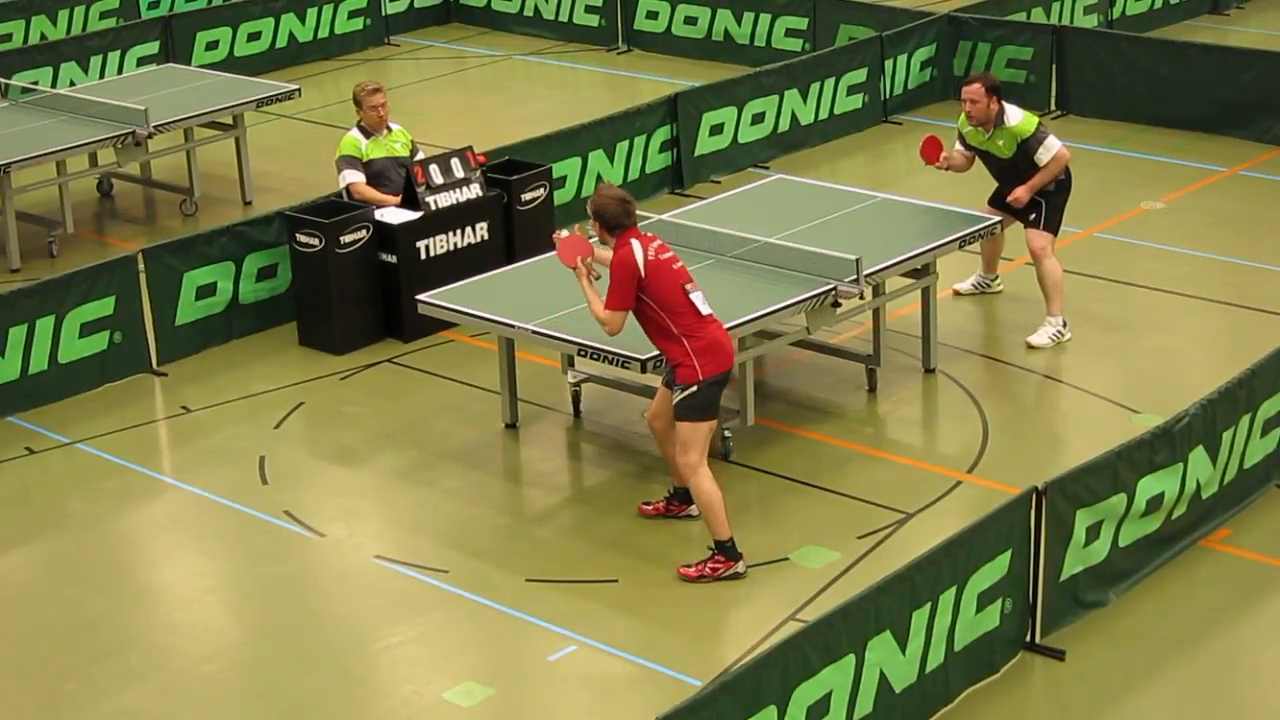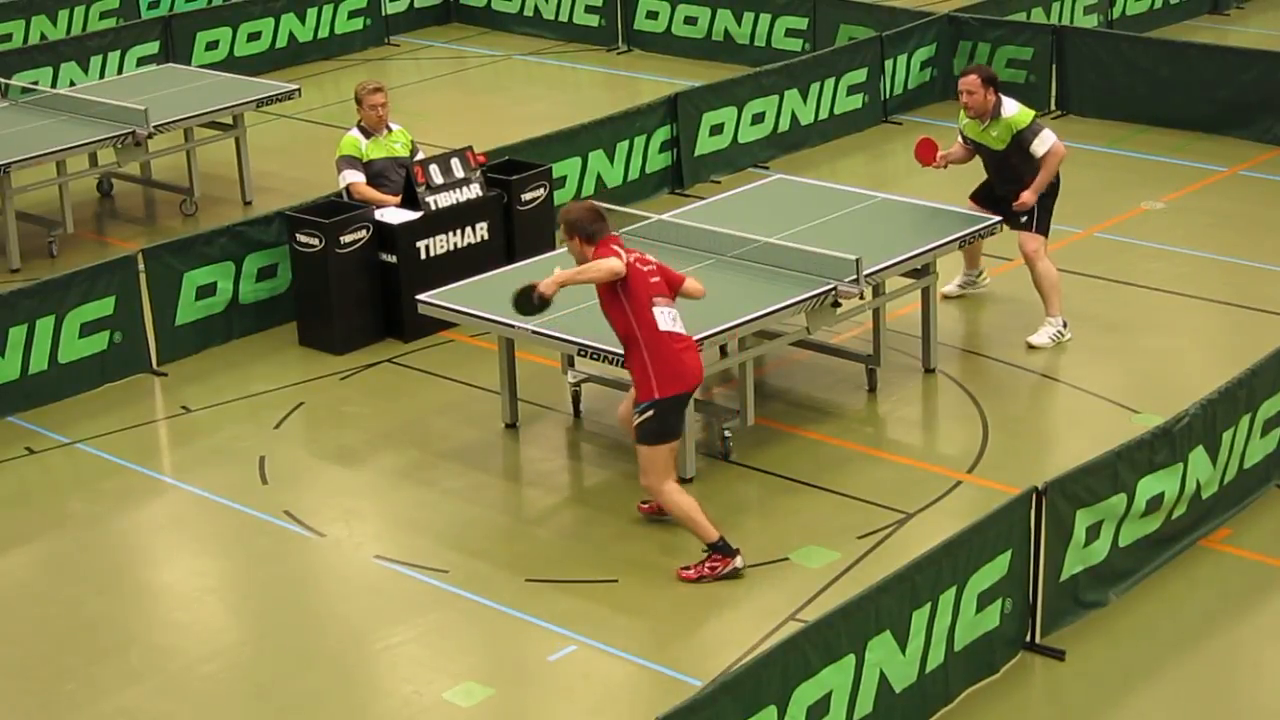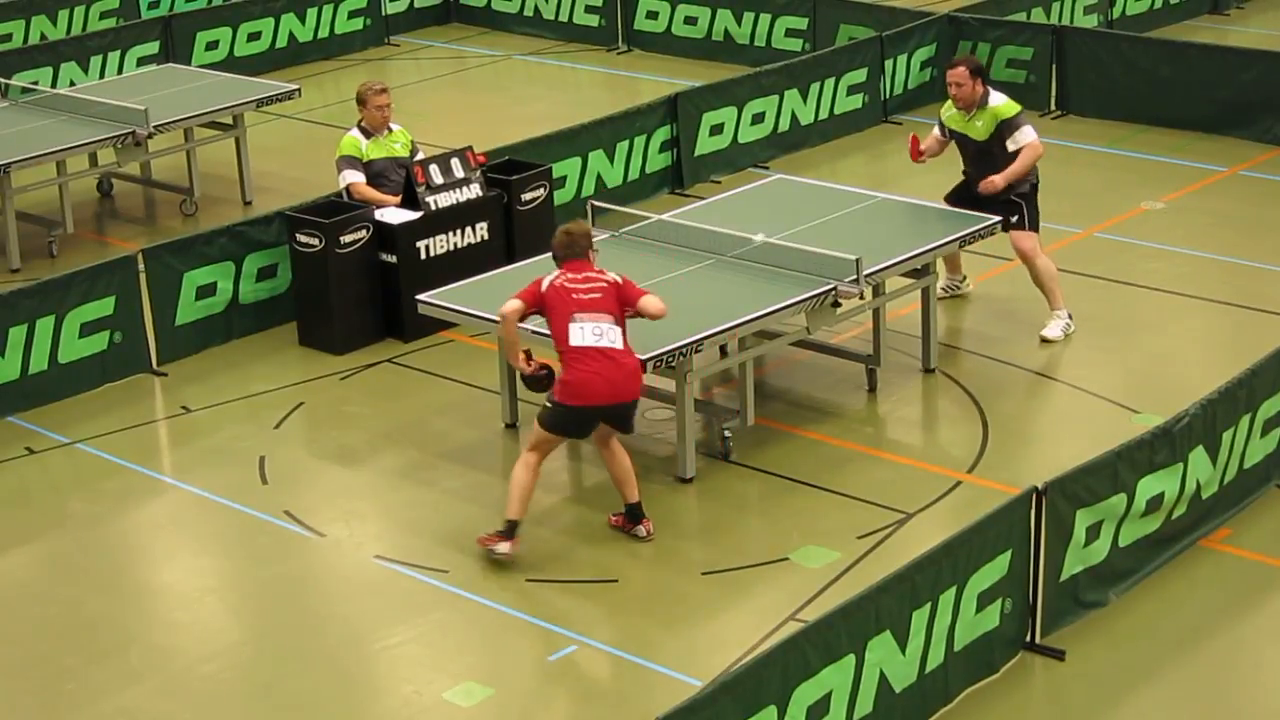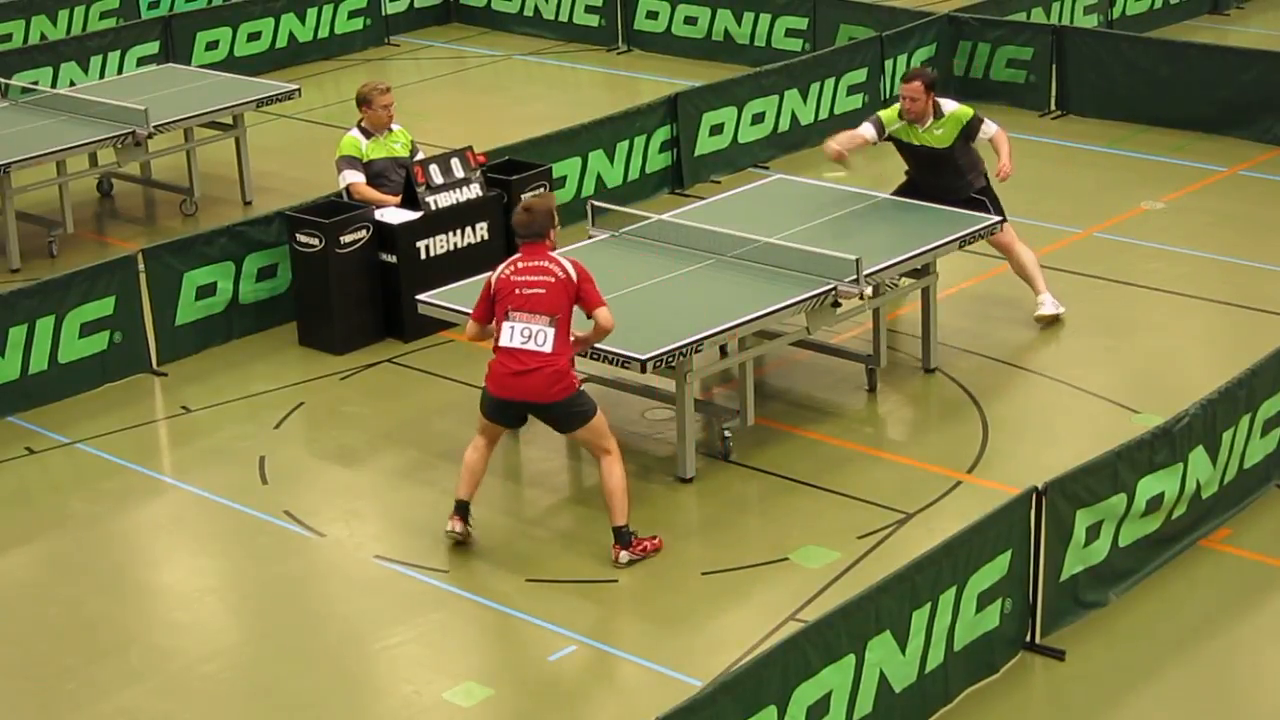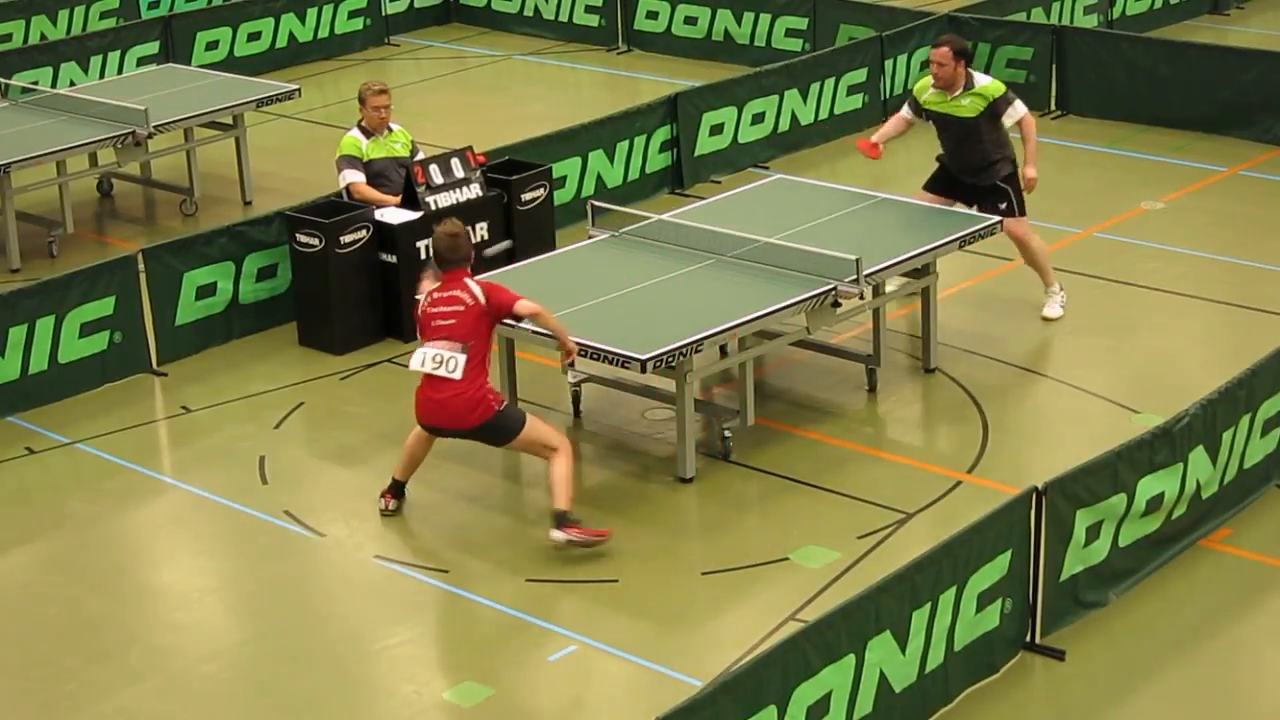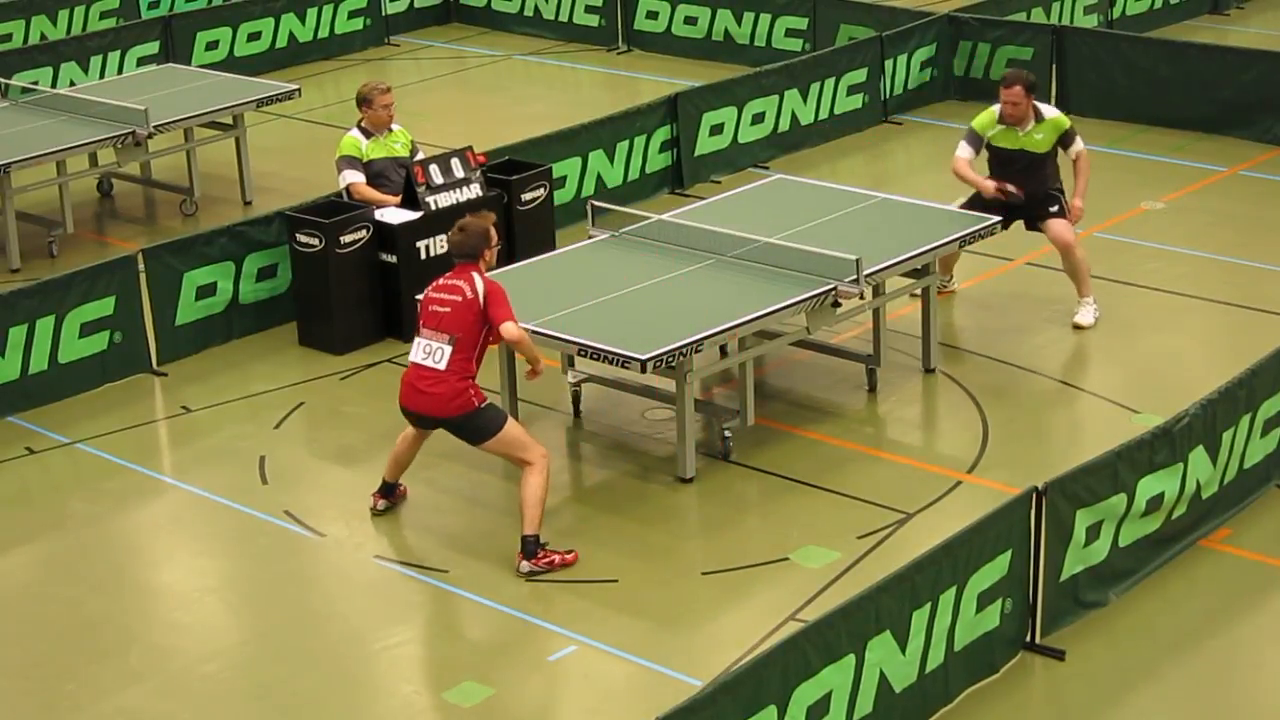
dt=0.4s
person 1, frame 1
left shoulder: (626, 258)
right shoulder: (646, 243)
left elbow: (611, 325)
left wrist: (586, 283)
right wrist: (594, 253)
left hip: (701, 360)
right hip: (706, 347)
left knee: (691, 463)
right knee: (659, 421)
left ankle: (727, 555)
right ankle: (682, 499)
person 1, frame 2
left shoulder: (609, 256)
right shoulder: (641, 258)
left elbow: (613, 269)
right elbow: (697, 290)
left wrist: (560, 279)
left hip: (663, 379)
right hip: (686, 365)
left knee: (656, 482)
right knee: (627, 416)
left ankle: (723, 554)
right ankle: (667, 503)
person 1, frame 3
left shoulder: (548, 284)
right shoulder: (614, 281)
left elbow: (508, 312)
right elbow: (657, 310)
left wrist: (514, 357)
right wrist: (631, 310)
left hip: (579, 388)
right hip: (627, 385)
left knee: (532, 453)
right knee: (606, 439)
left ankle: (506, 536)
right ankle: (637, 518)
person 1, frame 4
left shoulder: (500, 274)
right shoulder: (570, 269)
left elbow: (473, 332)
right elbow: (606, 322)
right wrist: (584, 342)
left hip: (503, 382)
right hip: (554, 385)
left knee: (483, 439)
right knee: (607, 451)
left ankle: (459, 517)
right ankle: (624, 542)
person 1, frame 5
left shoulder: (426, 300)
right shoulder: (483, 291)
right elbow: (529, 309)
right wrist: (566, 341)
left hip: (430, 407)
right hip: (475, 408)
left knee: (426, 429)
right knee: (558, 447)
left ankle: (393, 493)
right ankle: (563, 522)
person 1, frame 6
left shoulder: (435, 287)
right shoulder: (488, 288)
right elbow: (512, 334)
right wrist: (536, 360)
left hip: (411, 393)
right hip: (454, 399)
left knee: (419, 428)
right knee: (536, 458)
left ankle: (385, 493)
right ankle: (531, 552)
person 2, frame 1
left shoulder: (1020, 126)
right shoulder: (967, 124)
left elbow: (1061, 156)
right elbow: (965, 159)
left wrist: (1029, 189)
right wrist: (949, 161)
left hip: (1048, 185)
right hip: (1013, 184)
left knee: (1039, 247)
left ankle: (1056, 323)
right ankle: (988, 278)
person 2, frame 2
left shoulder: (1015, 118)
right shoulder: (967, 116)
left elbow: (1057, 151)
right elbow: (966, 149)
left wrist: (1034, 191)
right wrist: (948, 157)
left hip: (1035, 188)
right hip: (1001, 184)
left knee: (1032, 250)
left ankle: (1056, 323)
right ankle: (973, 275)
person 2, frame 3
left shoulder: (1001, 110)
right shoulder: (950, 110)
left elbow: (1034, 149)
right elbow: (939, 140)
left wrist: (1004, 178)
right wrist: (925, 149)
left hip: (1016, 187)
right hip: (977, 182)
left knee: (1027, 249)
left ankle: (1061, 315)
right ankle: (956, 280)
person 2, frame 4
left shoulder: (956, 114)
right shoulder: (890, 119)
left elbow: (996, 132)
right elbow: (857, 136)
left wrist: (1005, 159)
right wrist: (836, 145)
left hip: (969, 187)
right hip: (923, 186)
left knee: (1007, 241)
left ankle: (1045, 299)
person 2, frame 5
left shoulder: (988, 89)
right shoulder: (925, 89)
left elbow: (1026, 119)
right elbow: (904, 118)
left wrist: (1030, 164)
right wrist: (878, 138)
left hip: (995, 172)
right hip: (954, 170)
left knee: (1019, 233)
left ankle: (1054, 291)
person 2, frame 6
left shoulder: (1054, 120)
right shoulder: (986, 121)
left elbow: (1080, 155)
right elbow: (959, 164)
left wrist: (1078, 196)
right wrist: (980, 184)
left hip: (1043, 192)
right hip: (996, 193)
left knee: (1066, 240)
left ankle: (1087, 303)
right ankle: (943, 280)
